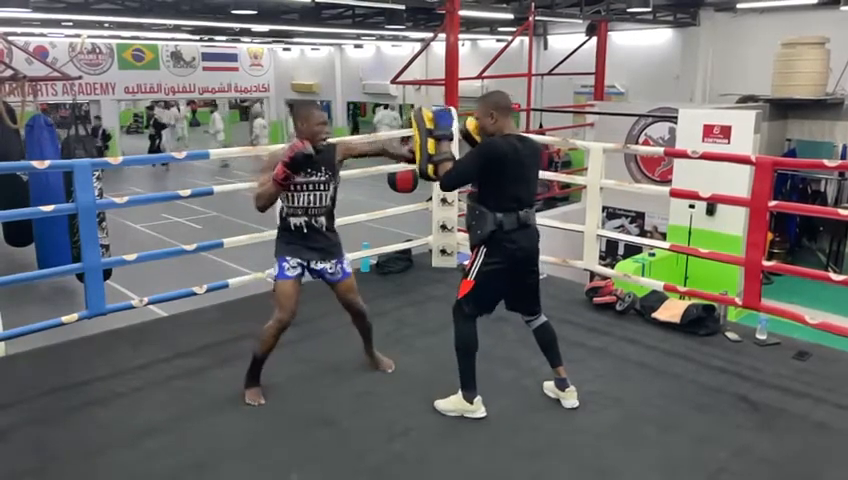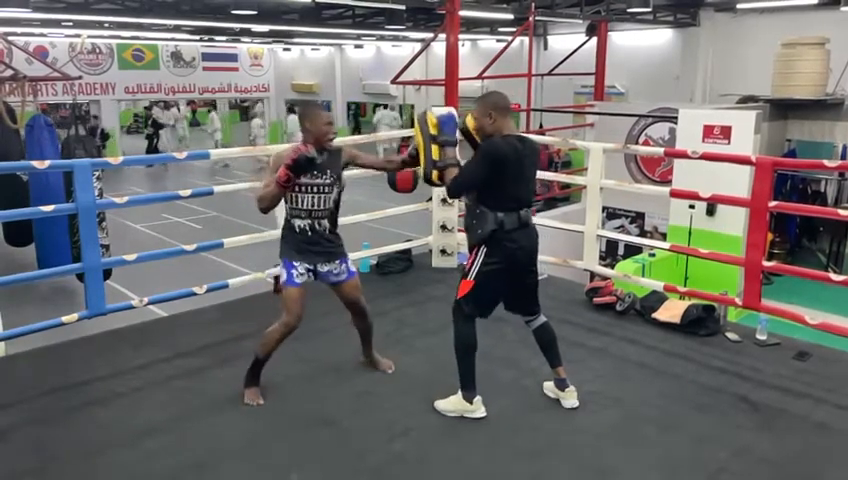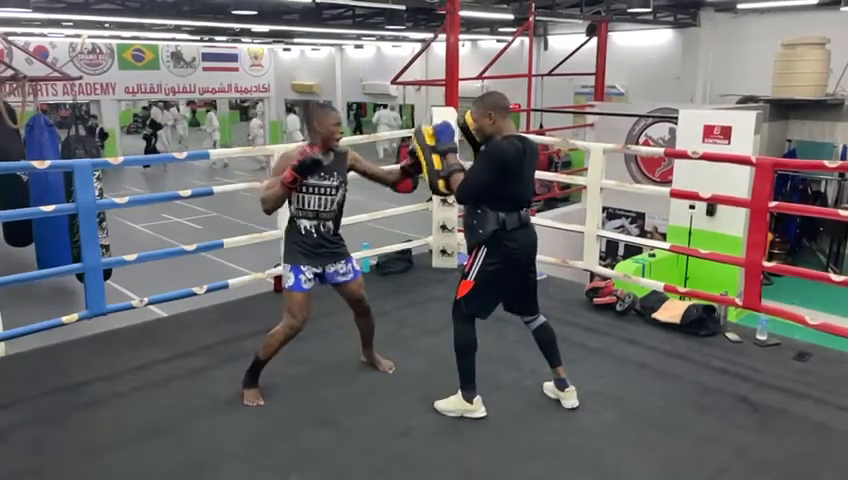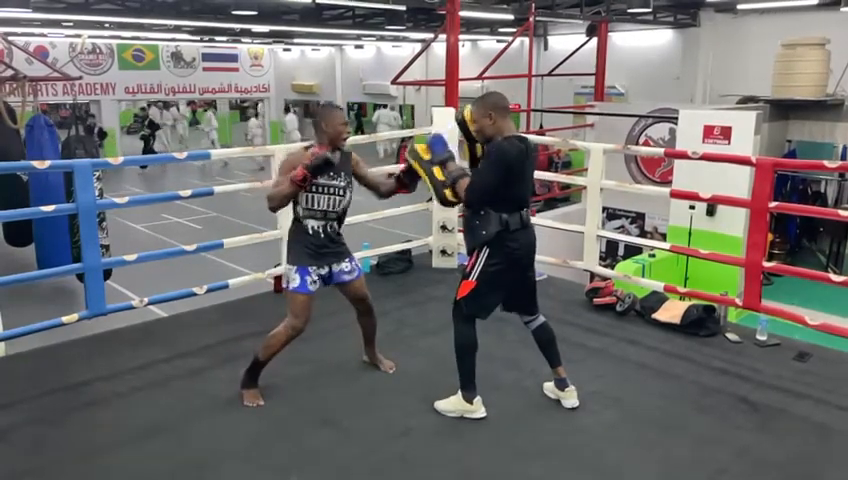
dt=0.2s
person 1, frame 1
left shoulder: (492, 149)
right shoulder: (532, 148)
left elbow: (448, 181)
left wrist: (444, 139)
left hip: (498, 245)
right hip: (526, 238)
left knee: (464, 312)
right knee: (532, 311)
left ankle: (469, 398)
right ankle: (564, 385)
person 1, frame 2
left shoulder: (493, 150)
right shoulder: (530, 148)
left elbow: (455, 188)
left wrist: (447, 144)
left hip: (497, 244)
right hip: (525, 238)
left knee: (463, 313)
right knee: (531, 311)
left ankle: (469, 399)
right ankle: (563, 385)
person 1, frame 3
left shoulder: (496, 151)
right shoulder: (527, 148)
left elbow: (463, 193)
left wrist: (448, 152)
left hip: (497, 244)
right hip: (522, 238)
left knee: (463, 313)
right knee: (529, 311)
left ankle: (469, 398)
right ankle: (563, 385)
person 1, frame 4
left shoulder: (500, 152)
right shoulder: (524, 147)
left elbow: (470, 196)
left wrist: (448, 161)
left hip: (498, 245)
right hip: (521, 239)
left knee: (463, 313)
right knee: (529, 311)
left ankle: (469, 399)
right ankle: (564, 385)
person 2, frame 1
left shoulder: (336, 152)
right shoulder: (278, 158)
left elbow: (379, 148)
right elbow: (261, 203)
left wrist: (410, 154)
right wrist: (286, 170)
left hip: (326, 244)
right hip: (291, 246)
left knee: (355, 305)
right knee: (283, 317)
left ankle: (370, 351)
right ankle: (252, 379)
person 2, frame 2
left shoulder: (342, 156)
right shoulder: (284, 158)
left elbow: (384, 163)
right elbow: (264, 205)
left wrist: (410, 159)
right wrist: (289, 173)
left hip: (330, 247)
right hip: (296, 250)
left knee: (358, 304)
right knee: (290, 320)
left ankle: (369, 353)
right ankle: (251, 378)
person 2, frame 3
left shoulder: (347, 159)
right shoulder: (290, 159)
left elbow: (387, 178)
right elbow: (267, 205)
left wrist: (411, 168)
right wrist: (295, 174)
left hip: (334, 248)
right hip: (300, 252)
left knee: (362, 304)
right knee: (294, 323)
left ankle: (369, 353)
right ankle: (250, 378)
person 2, frame 4
left shoulder: (350, 161)
right shoulder: (298, 159)
left elbow: (382, 189)
right elbow: (273, 203)
left wrist: (406, 177)
right wrist: (305, 173)
left hip: (336, 249)
right hip: (305, 253)
left knee: (364, 302)
right knee: (296, 324)
left ankle: (371, 352)
right ankle: (249, 378)
